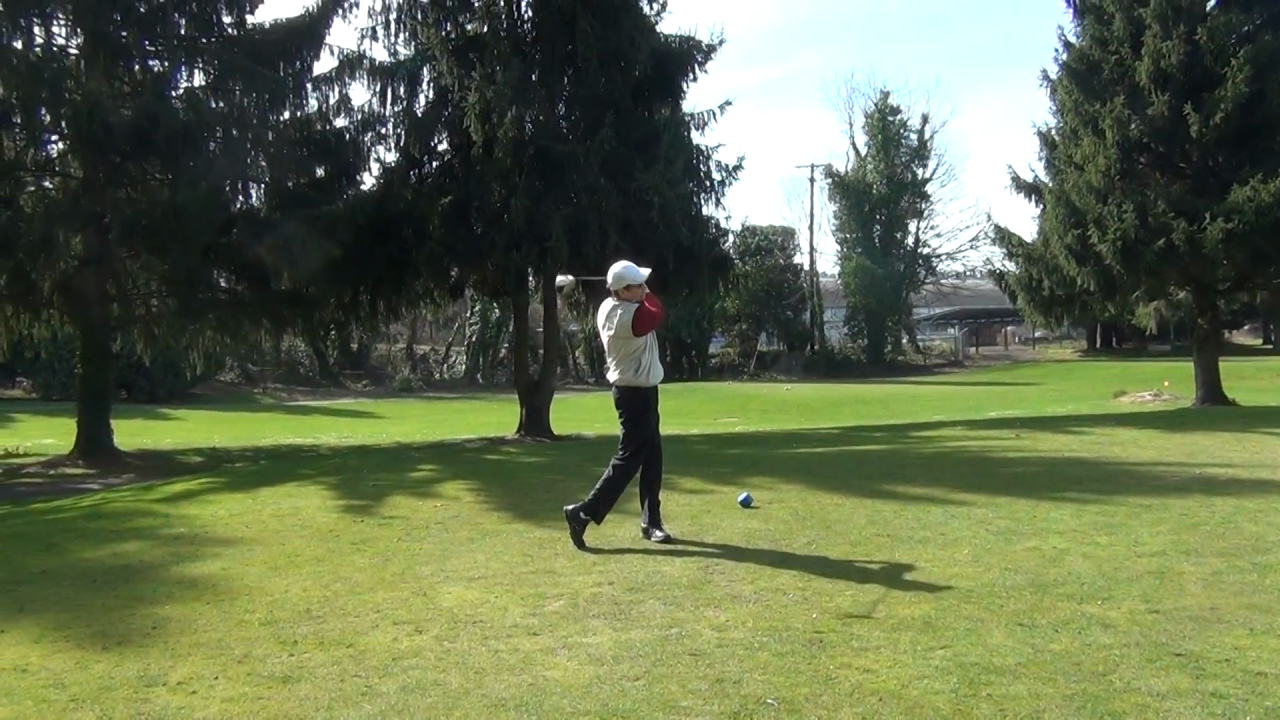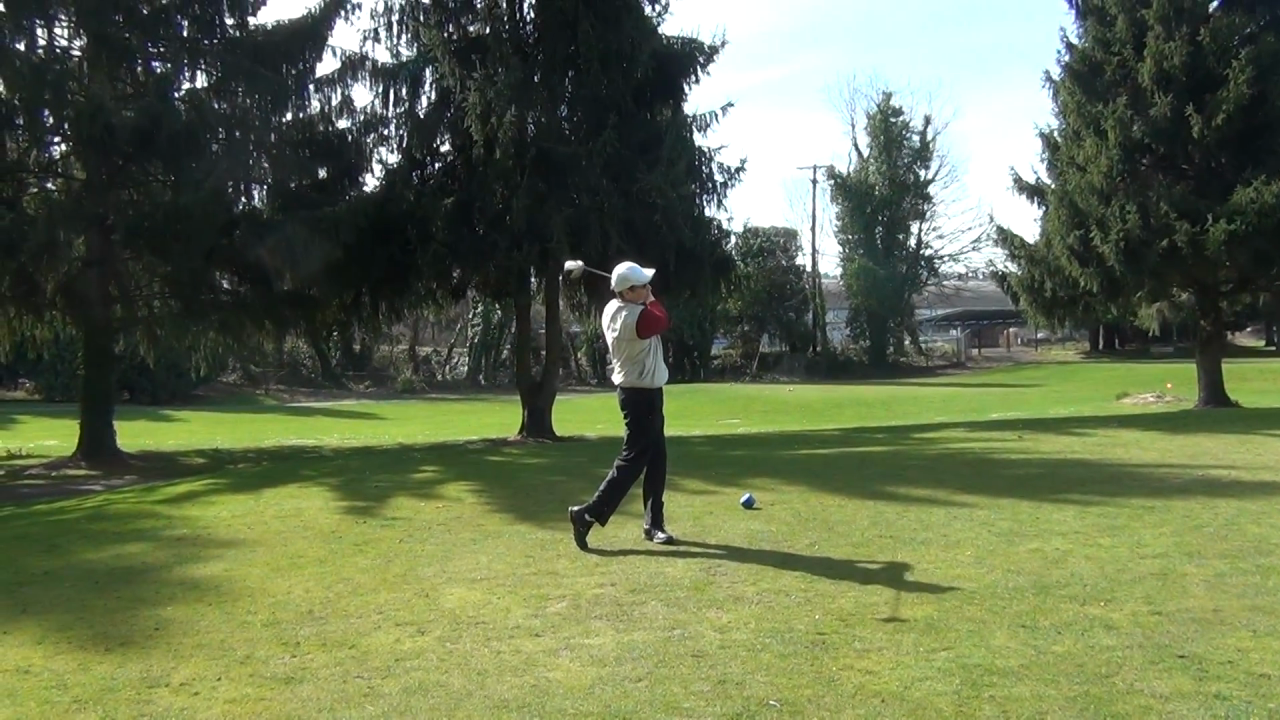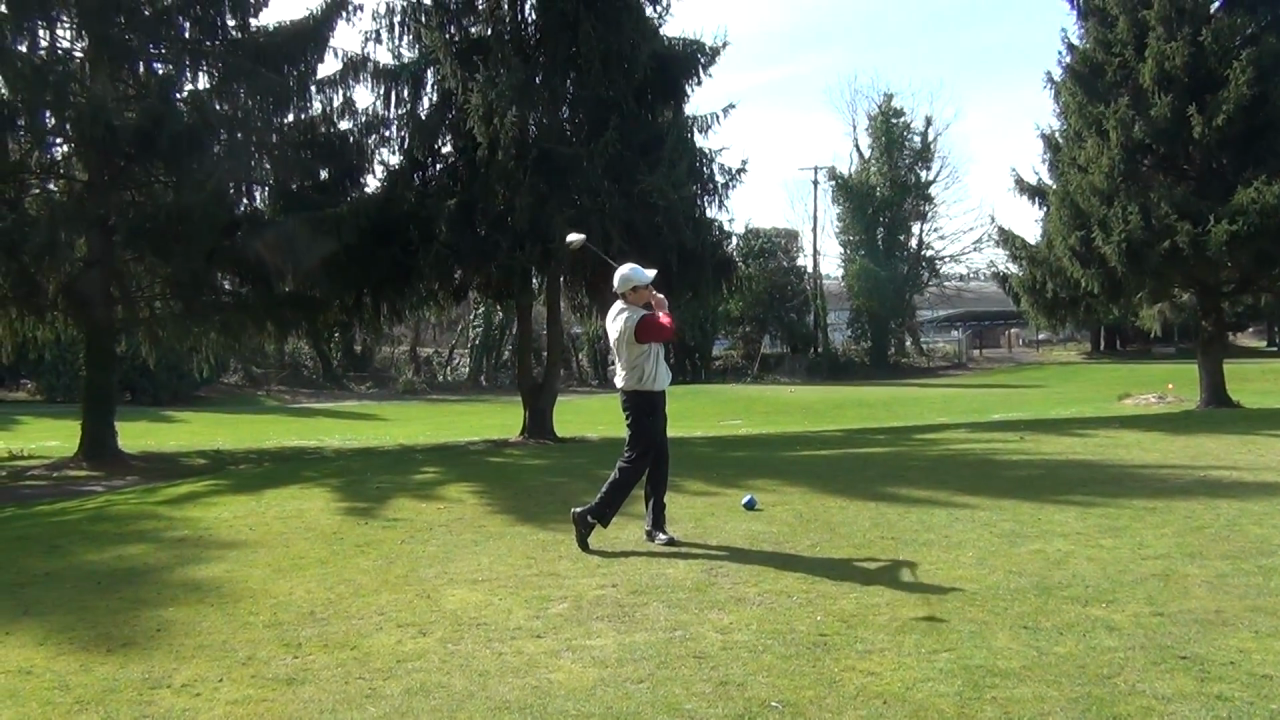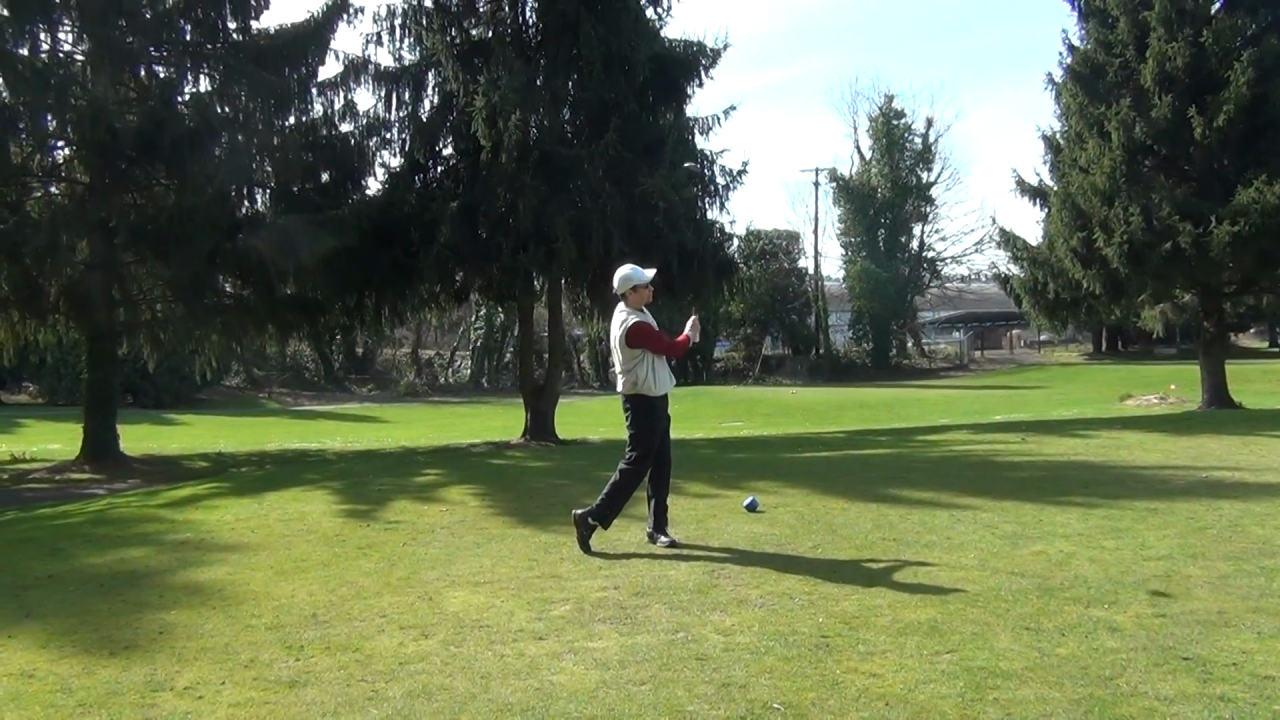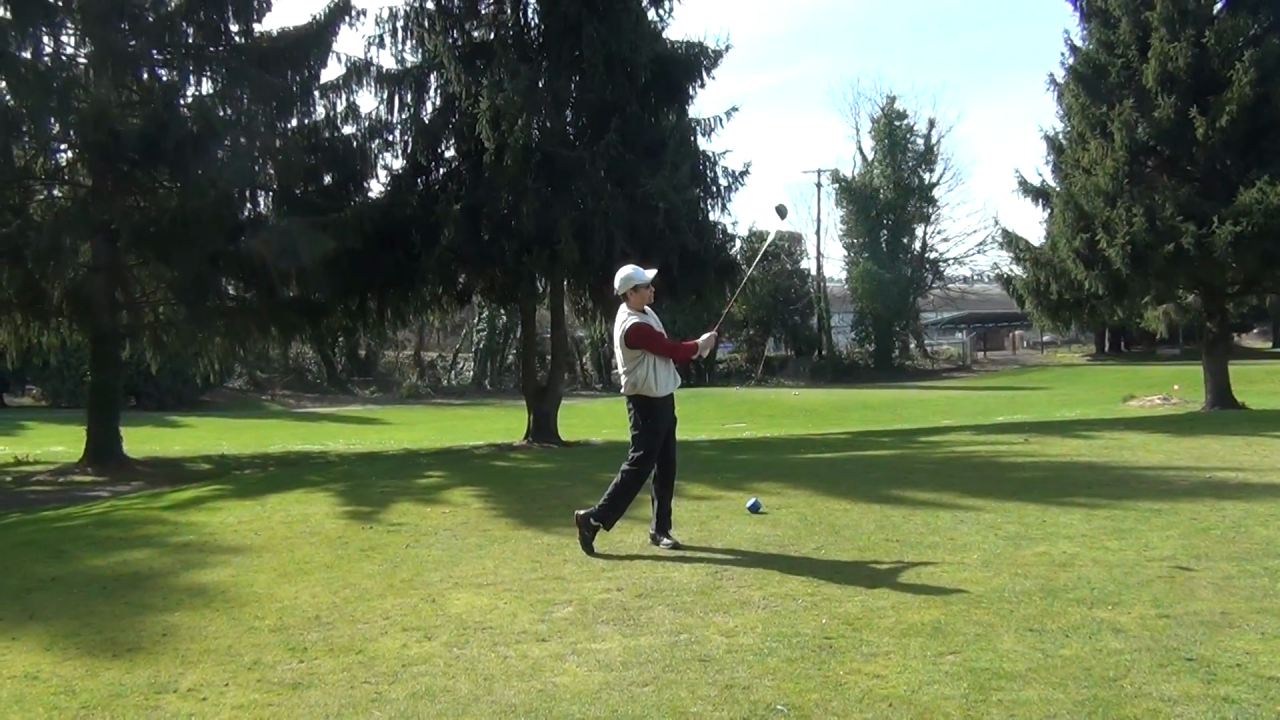
dt=0.3s
person 1, frame 1
left shoulder: (608, 308)
right shoulder: (634, 315)
left elbow: (647, 311)
right elbow: (658, 313)
left wrist: (640, 292)
right wrist: (645, 294)
left hip: (632, 389)
right hip: (637, 393)
left knee: (652, 457)
right knee: (629, 458)
left ankle: (651, 521)
right ankle: (583, 512)
person 1, frame 2
left shoulder: (613, 309)
right shoulder: (638, 317)
left elbow: (652, 320)
right elbow: (662, 321)
left wrist: (645, 300)
right wrist: (650, 300)
left hip: (638, 390)
right hip: (641, 394)
left knee: (656, 458)
right knee: (633, 459)
left ankle: (653, 523)
right ankle: (588, 514)
person 1, frame 3
left shoulder: (619, 311)
right shoulder: (638, 321)
left elbow: (656, 330)
right elbow: (668, 331)
left wrist: (655, 309)
right wrist: (663, 309)
left hip: (644, 394)
right hip: (643, 397)
left knee: (658, 460)
right knee: (634, 462)
left ankle: (655, 524)
right ankle: (590, 515)
person 1, frame 4
left shoulder: (637, 312)
right shoulder: (634, 326)
left elbow: (660, 346)
right elbow: (668, 348)
left wrist: (685, 337)
right wrist: (689, 334)
left hip: (654, 398)
right hip: (642, 401)
left knee: (661, 464)
right knee: (636, 465)
left ankle: (657, 527)
right ankle: (591, 517)
person 1, frame 5
left shoulder: (644, 312)
right shoulder: (634, 326)
left elbow: (666, 348)
right elbow: (670, 350)
left wrist: (695, 347)
right wrist: (699, 345)
left hip: (661, 398)
right hip: (646, 403)
left knee: (666, 466)
right knee: (639, 466)
left ankle: (660, 528)
right ankle: (594, 518)
